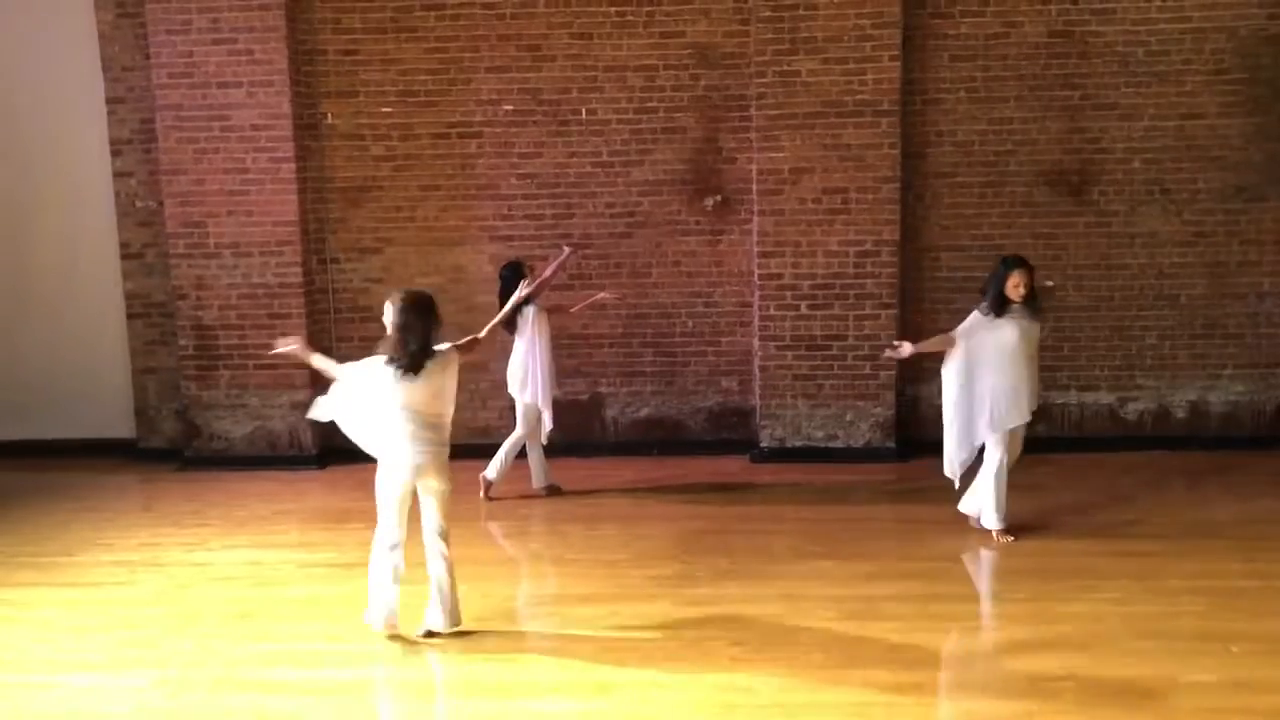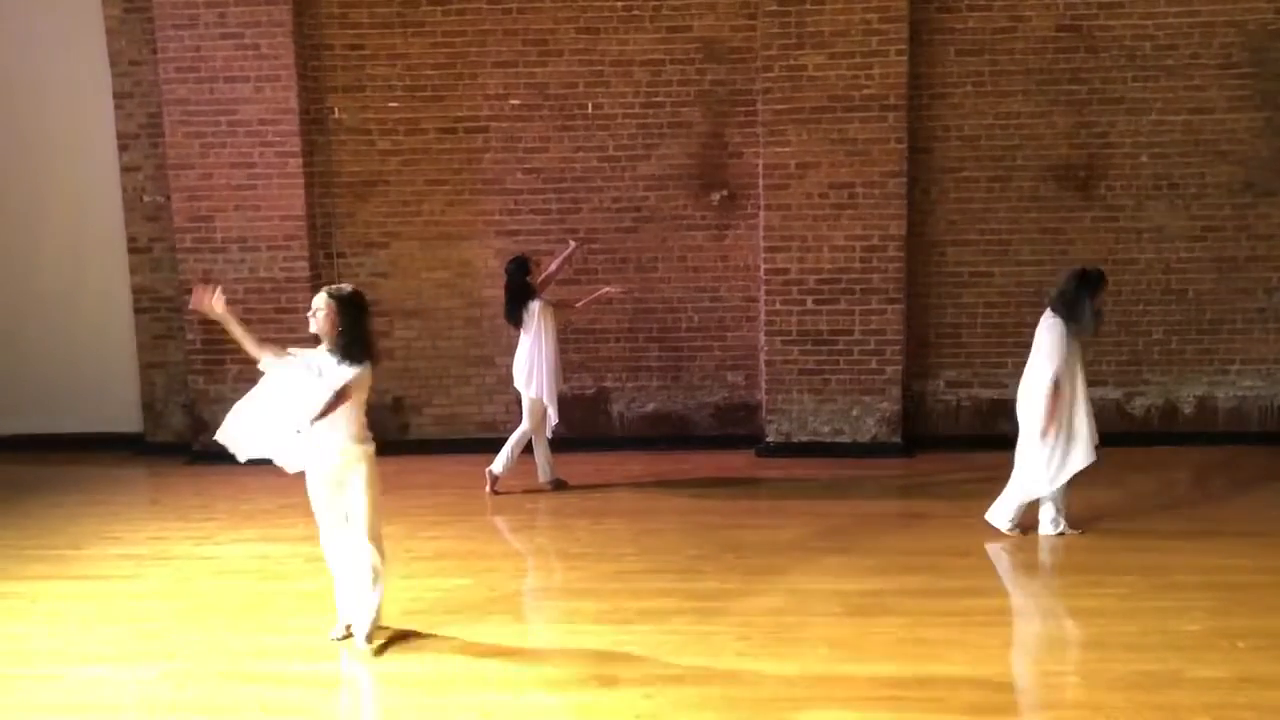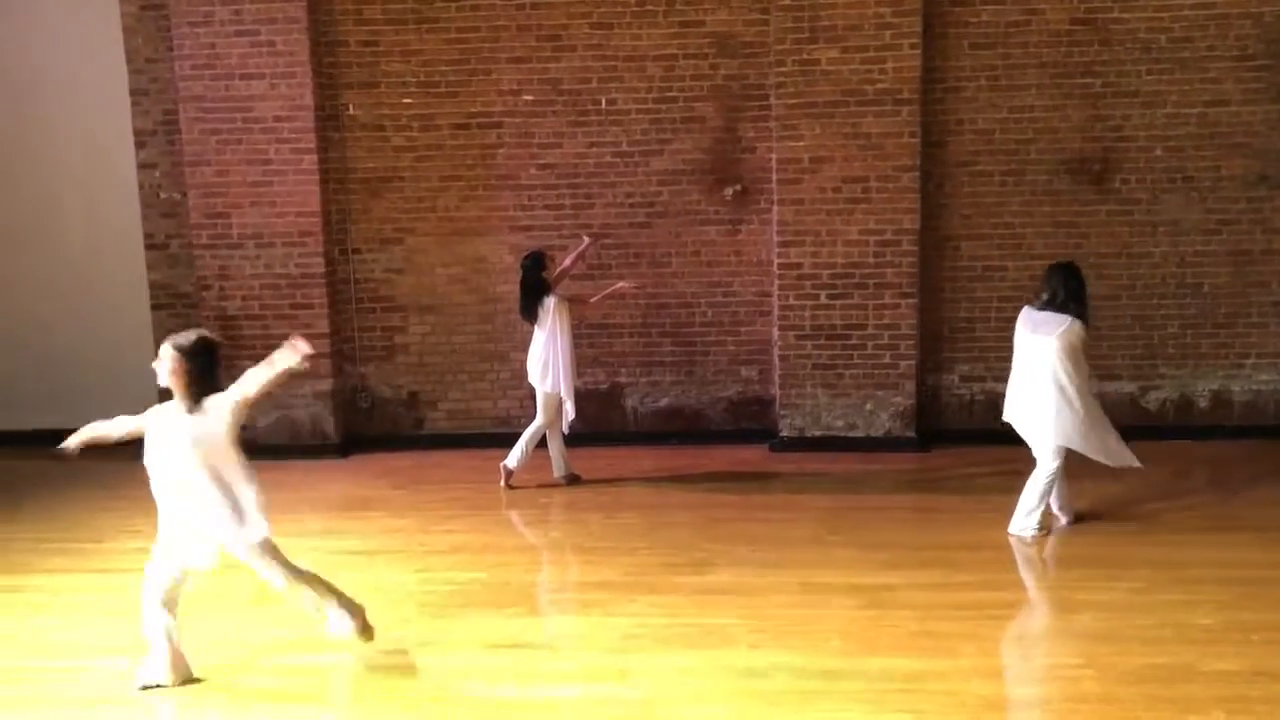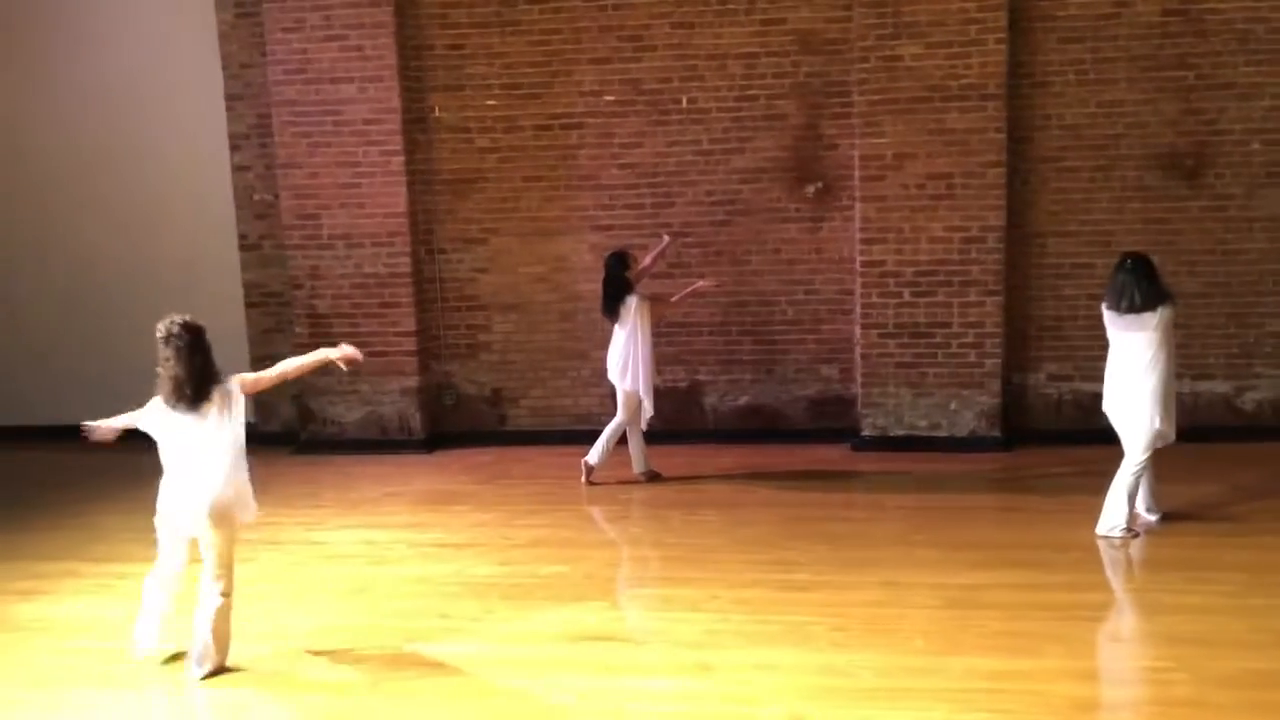
dt=0.7s
person 1, frame 1
left shoulder: (384, 368)
right shoulder: (444, 359)
left elbow: (341, 371)
right elbow: (476, 340)
left wrist: (306, 352)
right wrist: (510, 305)
left hip: (397, 460)
right hip: (434, 460)
left knee: (388, 538)
right knee: (436, 538)
left ankle: (383, 614)
right ankle: (441, 618)
person 1, frame 2
left shoulder: (358, 369)
right shoulder: (303, 360)
left elbow: (333, 401)
right elbow: (262, 351)
left wrist: (304, 424)
right wrist: (225, 317)
left hip: (354, 460)
right hip: (318, 463)
left knee: (364, 538)
right knee: (333, 540)
left ankle: (367, 619)
right ankle: (348, 614)
person 1, frame 3
left shoulder: (217, 407)
right shoulder: (161, 416)
left elbow: (251, 383)
right elbow: (123, 426)
left wrist: (285, 358)
right wrist: (87, 433)
left hip: (229, 517)
right hip: (182, 522)
left knee: (282, 574)
right knee: (156, 593)
left ankle: (349, 618)
right ankle: (163, 668)
person 1, frame 4
left shoulder: (161, 404)
right shoulder: (225, 391)
left elbow: (133, 417)
right elbow: (277, 373)
left wrist: (109, 424)
right wrist: (330, 354)
left hip: (174, 503)
right hip: (211, 505)
left knee: (168, 567)
right knee: (218, 581)
left ankle: (148, 637)
right ankle: (206, 660)
person 2, frame 1
left shoulder: (1029, 312)
right shoulder: (987, 315)
right elbow: (953, 338)
left wrist: (1042, 292)
right wrist: (915, 348)
left hip: (1018, 398)
right hip: (994, 398)
left knee: (1009, 455)
right knee: (996, 458)
left ankle: (974, 506)
right ankle: (994, 522)
person 2, frame 2
left shoulder: (1059, 320)
right shoulder: (1058, 327)
right elbow: (1052, 375)
right wrist: (1048, 416)
left hip: (1047, 404)
right hip: (1044, 406)
left knee: (1057, 464)
right knee: (1038, 465)
left ankle: (1052, 522)
right ankle: (1001, 515)
person 2, frame 3
left shoulder: (1026, 314)
right shoulder: (1072, 326)
right elbow: (1076, 366)
right wrist: (1082, 387)
left hip: (1022, 400)
right hip: (1048, 404)
left knee: (1051, 458)
right knee: (1050, 463)
left ankle: (1061, 511)
right ankle: (1023, 523)
person 2, frame 4
left shoulder: (1109, 311)
right shoulder: (1162, 314)
left elbow: (1124, 294)
left wrist: (1134, 271)
right wrist: (1147, 273)
left hip: (1117, 399)
right hip: (1146, 400)
left knee: (1140, 454)
right knee: (1136, 460)
left ankle: (1146, 509)
right ankle: (1112, 523)
person 3, frame 1
left shoulder: (532, 307)
right shoulder: (526, 304)
left elbow: (565, 312)
right elbow: (548, 277)
left wrist: (596, 299)
right wrist: (567, 255)
left hip: (532, 374)
right hip: (527, 374)
left knee: (533, 431)
right knee: (523, 431)
left ankle: (542, 482)
right ankle: (489, 475)
person 3, frame 2
left shoulder: (537, 302)
right shoulder: (532, 299)
left elbow: (571, 305)
right elbow: (554, 273)
left wrist: (601, 294)
right wrist: (572, 250)
left hip: (537, 369)
right hip: (533, 369)
left knee: (539, 425)
right knee: (529, 426)
left ankle: (548, 476)
right ankle: (495, 470)
person 3, frame 3
left shoulder: (547, 297)
right shoulder: (549, 299)
right elbow: (567, 267)
right wrist: (586, 246)
left hip: (549, 363)
right hip: (548, 365)
left knee: (553, 420)
right knee: (544, 420)
left ankle: (562, 470)
right ankle: (510, 464)
person 3, frame 4
left shoulder: (624, 295)
right shoulder: (634, 301)
left elbow: (650, 270)
right elbow: (667, 298)
left wrist: (669, 250)
left hip: (627, 362)
right hip: (628, 364)
left knee: (634, 418)
right knee: (624, 418)
left ankle: (642, 467)
right ankle: (591, 461)
